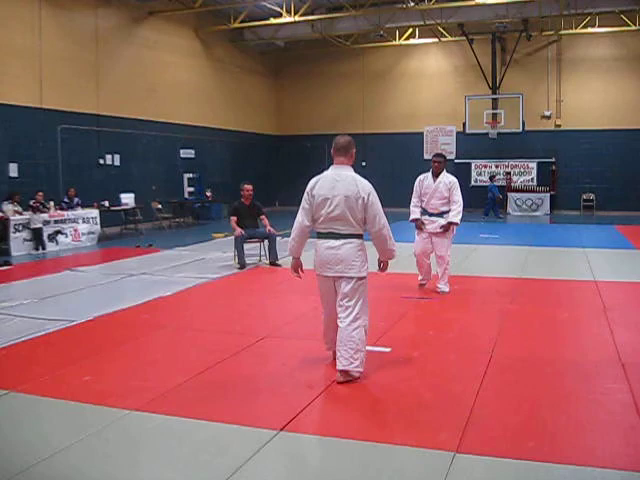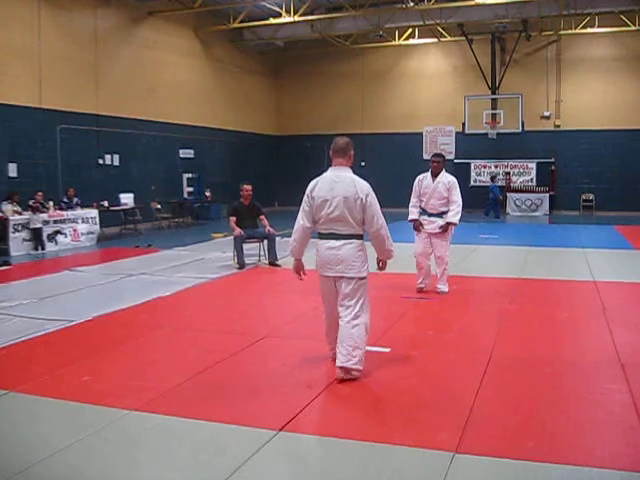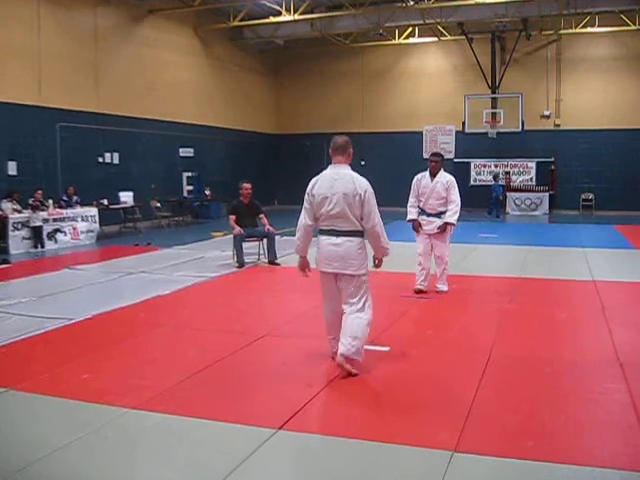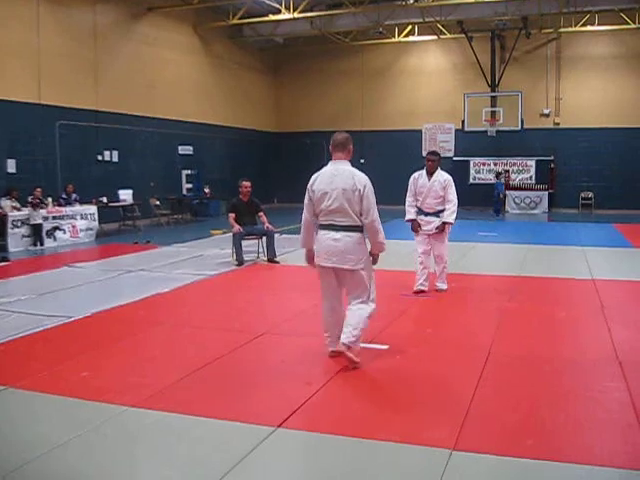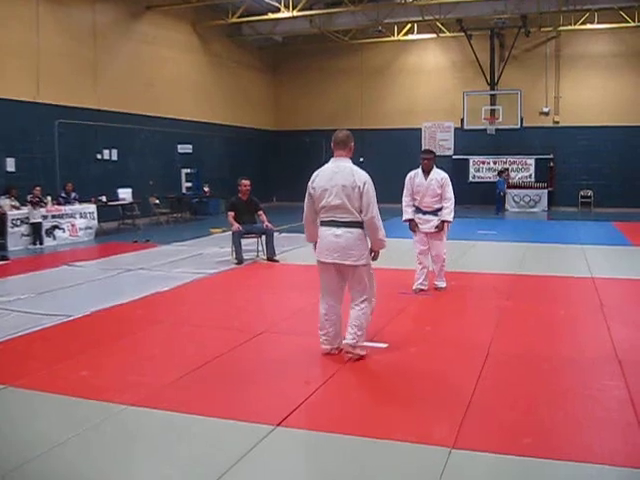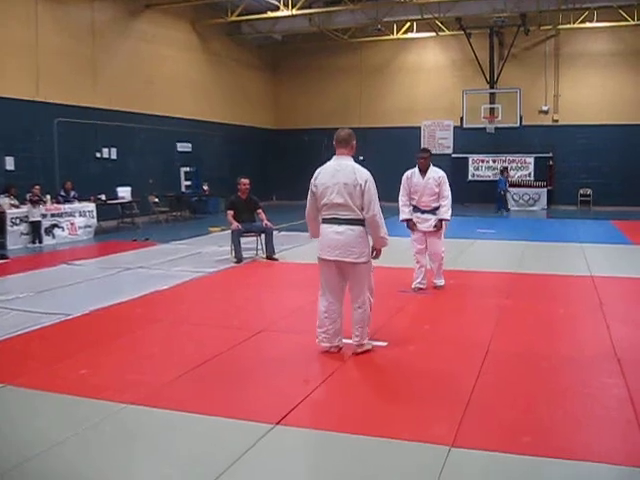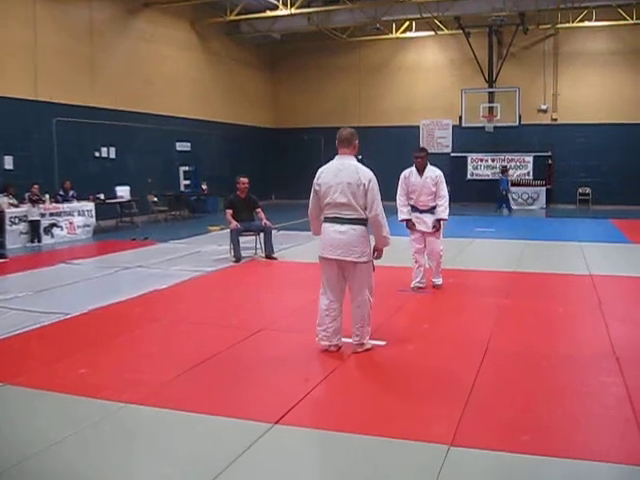
dt=0.1s
person 1, frame 1
left shoulder: (315, 183)
right shoulder: (362, 185)
left elbow: (303, 223)
right elbow: (378, 225)
left wrist: (295, 254)
right wrist: (386, 253)
left hip: (324, 251)
right hip: (351, 252)
left knee: (330, 308)
right knee: (351, 312)
left ankle: (335, 351)
right ankle: (347, 366)
person 1, frame 2
left shoulder: (315, 185)
right shoulder: (361, 186)
left elbow: (303, 224)
right elbow: (376, 225)
left wrist: (297, 256)
right wrist: (384, 253)
left hip: (325, 252)
right hip: (352, 252)
left knee: (331, 308)
right knee: (353, 311)
left ankle: (337, 350)
right ankle: (347, 364)
person 1, frame 3
left shoulder: (316, 182)
right shoulder: (360, 183)
left elbow: (306, 223)
right elbow: (372, 223)
left wrist: (302, 254)
right wrist: (380, 251)
left hip: (326, 248)
right hip: (352, 249)
left knee: (331, 303)
right knee: (357, 305)
left ankle: (337, 348)
right ankle: (347, 353)
person 1, frame 4
left shoulder: (316, 179)
right shoulder: (360, 178)
left elbow: (308, 218)
right elbow: (371, 218)
left wrist: (308, 246)
right wrist: (376, 247)
left hip: (325, 243)
right hip: (351, 244)
left knee: (330, 300)
right knee: (362, 298)
left ankle: (333, 344)
right ankle: (347, 342)
person 1, frame 5
left shoulder: (317, 176)
right shoulder: (360, 176)
left elbow: (309, 215)
right elbow: (370, 215)
left wrist: (314, 239)
right wrist: (376, 243)
left hip: (326, 240)
right hip: (352, 240)
left knee: (329, 297)
right knee: (362, 296)
left ankle: (331, 344)
right ankle: (354, 344)
person 1, frame 6
left shoulder: (319, 173)
right shoulder: (361, 174)
left elbow: (311, 212)
right elbow: (372, 213)
left wrist: (319, 233)
right wrist: (378, 241)
left hip: (328, 237)
right hip: (353, 238)
left knee: (329, 295)
right knee: (361, 295)
left ankle: (329, 342)
right ankle: (359, 342)
person 1, frame 7
left shoulder: (322, 172)
right shoulder: (365, 173)
left elbow: (313, 210)
right elbow: (375, 213)
left wrist: (320, 232)
right wrist: (380, 242)
left hip: (329, 236)
right hip: (355, 237)
left knee: (329, 293)
right knee: (360, 294)
left ankle: (328, 340)
right ankle: (360, 341)
person 2, frame 1
left shoulder: (451, 181)
right shoulder: (421, 179)
left elbow: (457, 203)
right elbow: (415, 200)
left wrist: (450, 222)
right wrist: (417, 219)
left hip: (443, 221)
right hip: (424, 221)
left knee: (443, 255)
right knee: (420, 252)
left ankle: (442, 285)
right ankle: (424, 278)
person 2, frame 2
left shoulder: (451, 180)
right shoulder: (421, 179)
left elbow: (456, 203)
right elbow: (414, 200)
left wrist: (449, 222)
right wrist: (415, 219)
left hip: (442, 222)
right hip: (423, 221)
left knee: (442, 256)
right knee: (421, 253)
left ankle: (442, 286)
right ankle: (422, 282)
person 2, frame 3
left shoulder: (449, 180)
right shoulder: (419, 178)
left elbow: (454, 203)
right elbow: (413, 200)
left wrist: (447, 222)
right wrist: (414, 219)
left hip: (441, 221)
right hip: (423, 221)
left knee: (441, 256)
right knee: (422, 254)
left ankle: (441, 285)
right ankle: (421, 284)
person 2, frame 4
left shoulder: (446, 179)
right shoulder: (416, 177)
left elbow: (451, 202)
right elbow: (410, 200)
left wrist: (445, 222)
right wrist: (412, 219)
left hip: (438, 220)
right hip: (421, 220)
left knee: (440, 255)
right knee: (422, 254)
left ankle: (441, 284)
right ankle: (421, 285)
person 2, frame 5
left shoulder: (442, 176)
right shoulder: (412, 176)
left elbow: (448, 200)
right elbow: (407, 199)
left wrist: (444, 220)
right wrist: (410, 219)
left hip: (437, 218)
right hip: (419, 219)
left knee: (439, 253)
right knee: (421, 253)
left ankle: (440, 282)
right ankle: (420, 284)
person 2, frame 6
left shoulder: (440, 175)
right shoulder: (408, 175)
left elbow: (445, 198)
right elbow: (404, 198)
left wrist: (441, 219)
right wrist: (408, 219)
left hip: (434, 217)
right hip: (417, 218)
left knee: (437, 252)
right knee: (418, 252)
left ankle: (439, 280)
right ankle: (419, 282)
person 2, frame 7
left shoulder: (437, 174)
right shoulder: (406, 175)
left elbow: (442, 198)
right elbow: (402, 198)
left wrist: (439, 219)
right wrist: (407, 219)
left hip: (433, 217)
right hip: (415, 217)
left knee: (435, 250)
right knee: (417, 251)
left ankle: (437, 279)
right ankle: (418, 281)
